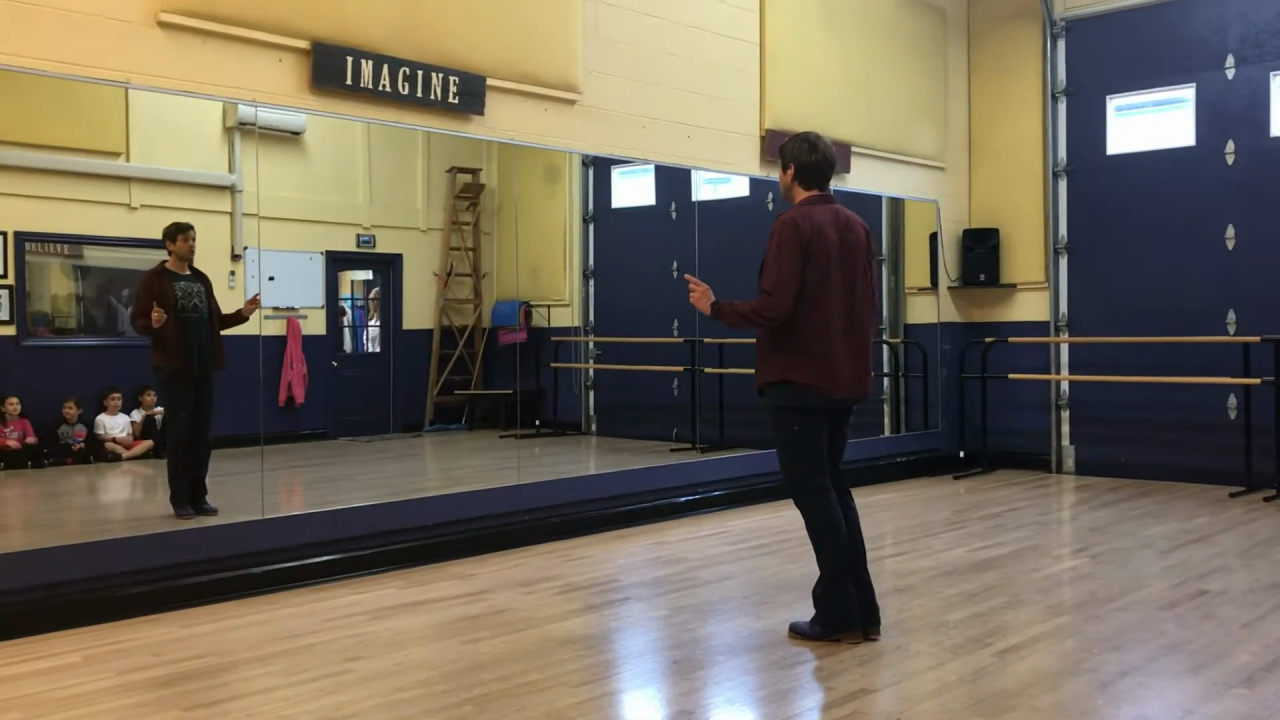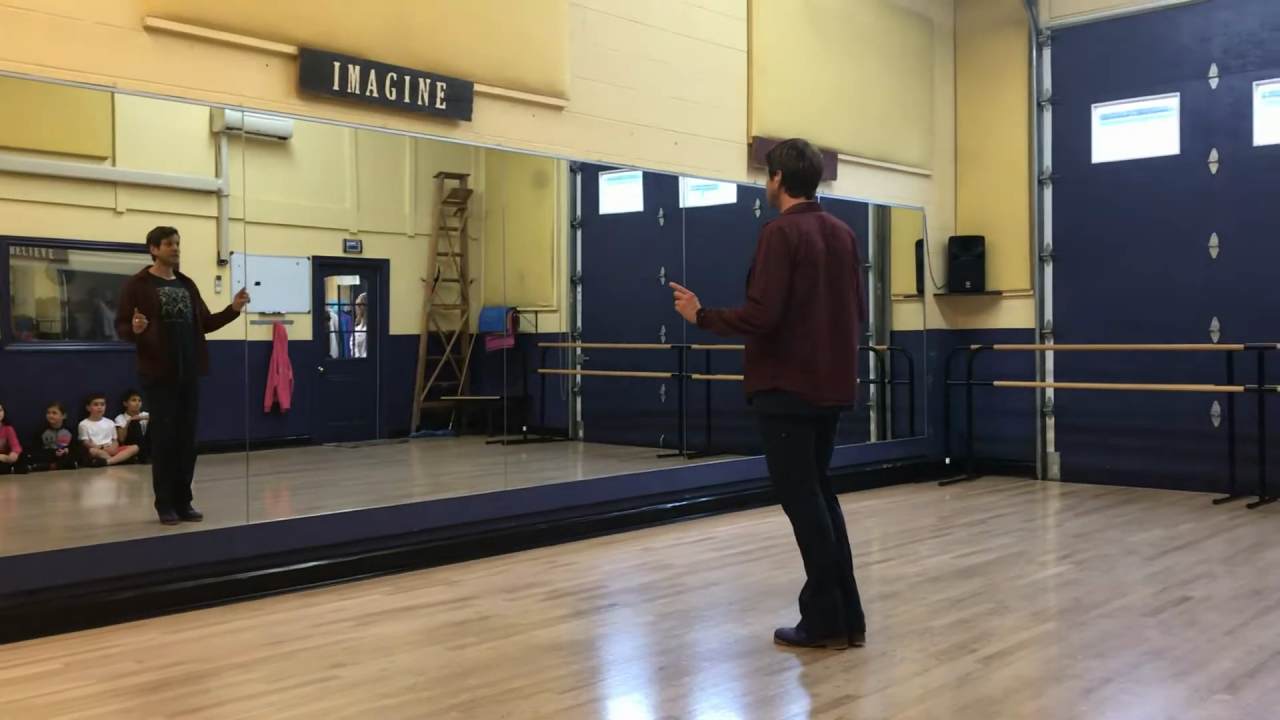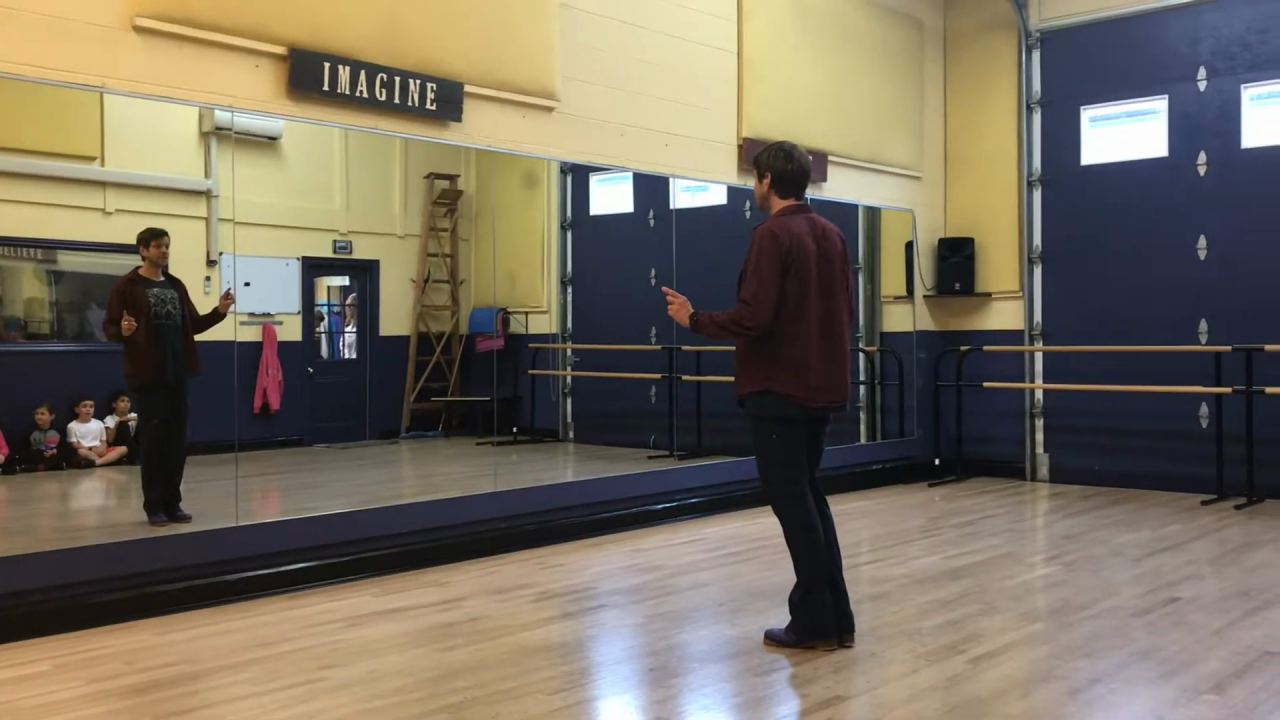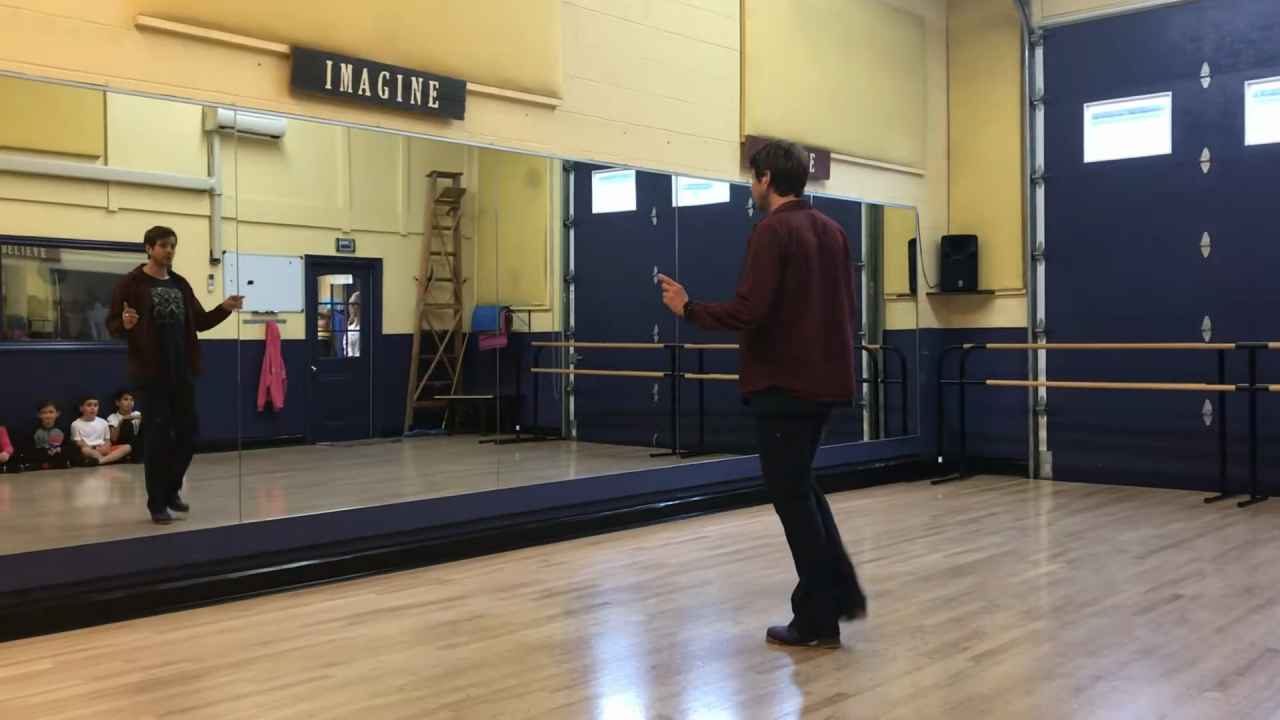
dt=0.4s
person 1, frame 1
left shoulder: (794, 225)
right shoulder: (856, 227)
left elbow: (774, 307)
right elbow: (867, 305)
left wrist: (715, 308)
left hip: (798, 380)
right hip: (844, 379)
left knee: (811, 492)
right knee: (831, 487)
left ankle: (838, 615)
right ankle: (861, 610)
person 1, frame 2
left shoulder: (781, 232)
right shoulder: (842, 234)
left elbow: (761, 315)
right elbow: (855, 310)
left wrist: (701, 315)
left hip: (786, 389)
right hip: (831, 387)
left knee: (801, 499)
right knee: (819, 494)
left ankle: (824, 620)
right ankle: (846, 616)
person 1, frame 3
left shoulder: (772, 235)
right shoulder: (832, 236)
left elbow: (754, 317)
right elbow: (844, 311)
left wrist: (694, 319)
left hip: (778, 390)
right hip: (822, 387)
left knee: (791, 501)
right knee: (808, 496)
left ankle: (814, 623)
right ankle: (836, 618)
person 1, frame 4
left shoulder: (772, 231)
right shoulder: (833, 231)
left elbow: (749, 311)
left wrist: (688, 308)
left hip: (783, 383)
right hip: (827, 380)
left knee: (790, 496)
right knee: (801, 485)
left ankle: (816, 619)
right ankle: (842, 591)
person 2, frame 1
left shoulder: (201, 280)
right shoulder: (154, 280)
left elbow: (215, 321)
right elbow: (137, 321)
left wrist: (242, 314)
right wrist: (153, 324)
left hip: (204, 367)
right hip: (173, 369)
left knee: (201, 433)
right knee: (179, 432)
left ankle: (198, 496)
right ankle: (180, 499)
person 2, frame 2
left shoulder: (186, 284)
right shoulder: (139, 285)
left elbow: (205, 323)
right elbow: (121, 326)
left wrist: (233, 309)
right wrist: (134, 329)
left hip: (189, 372)
right hip: (158, 374)
left knee: (187, 438)
right knee: (164, 438)
left ankle: (183, 501)
right ankle: (165, 505)
person 2, frame 3
left shoulder: (176, 286)
right shoulder: (128, 286)
left elbow: (193, 325)
right elbow: (109, 327)
left wrist: (219, 311)
right wrist: (123, 331)
left hip: (178, 373)
right hip: (147, 375)
left knee: (176, 440)
right knee: (153, 439)
left ankle: (172, 503)
right ankle: (154, 506)
person 2, frame 4
left shoulder: (180, 284)
right shoulder: (132, 283)
left elbow: (199, 321)
right elbow: (112, 324)
left wrist: (224, 308)
right wrist: (125, 325)
left hip: (182, 370)
right hip: (150, 372)
left knee: (188, 429)
right knee: (157, 435)
left ankle: (171, 491)
right ankle: (158, 503)
